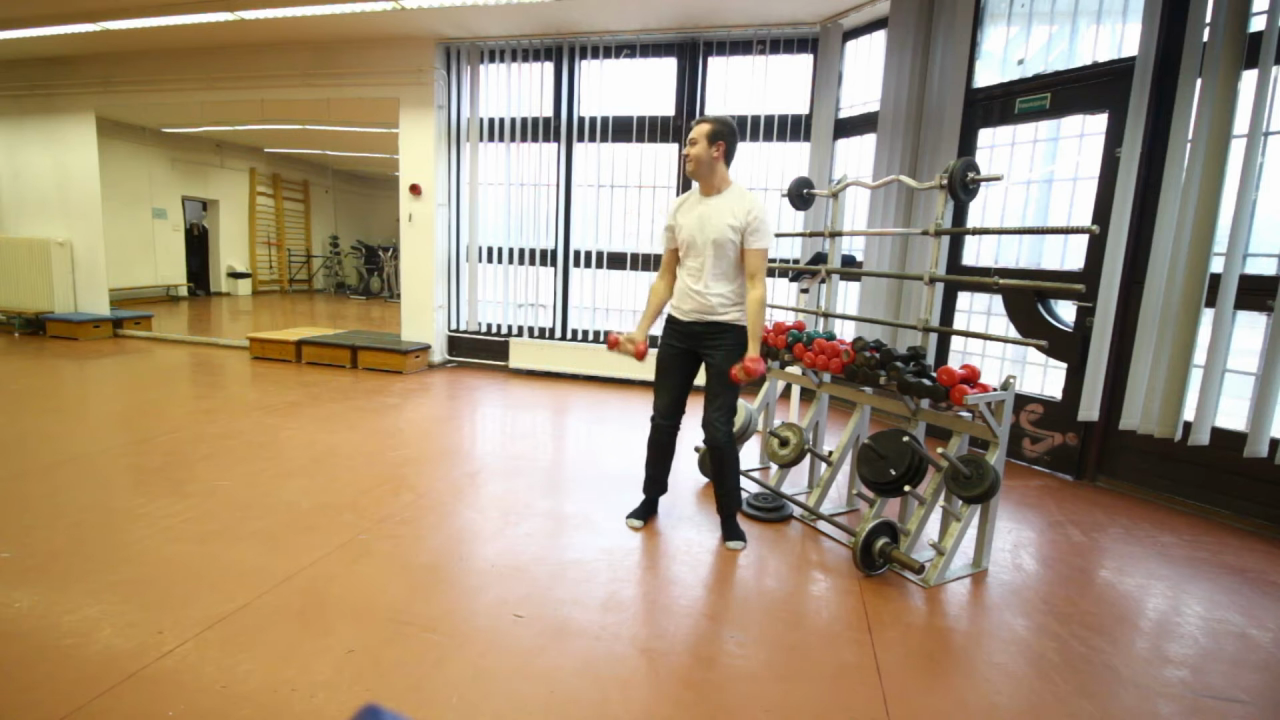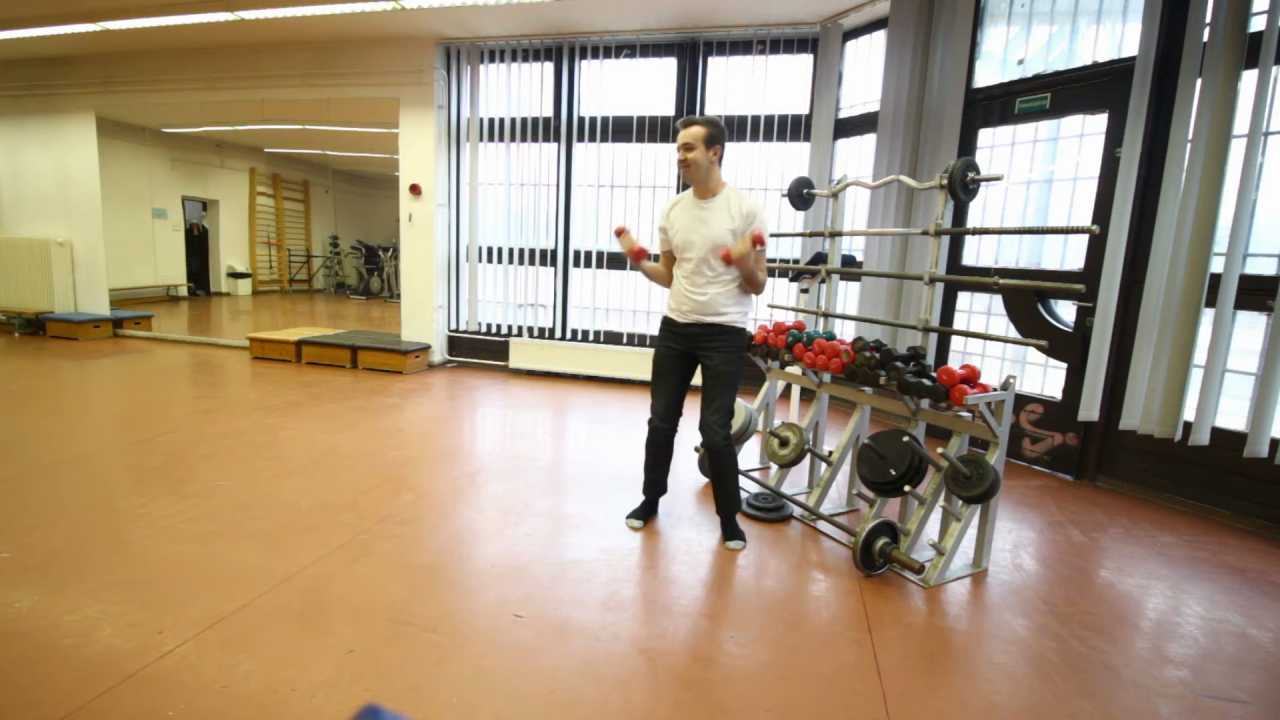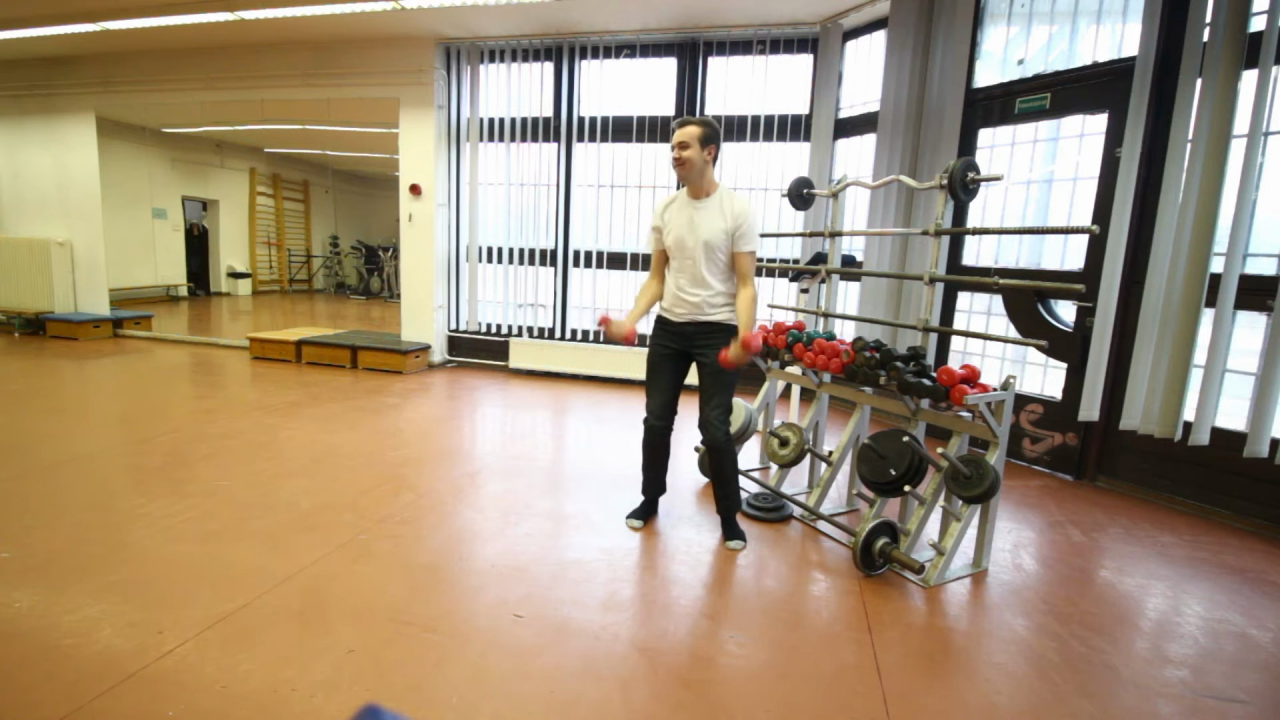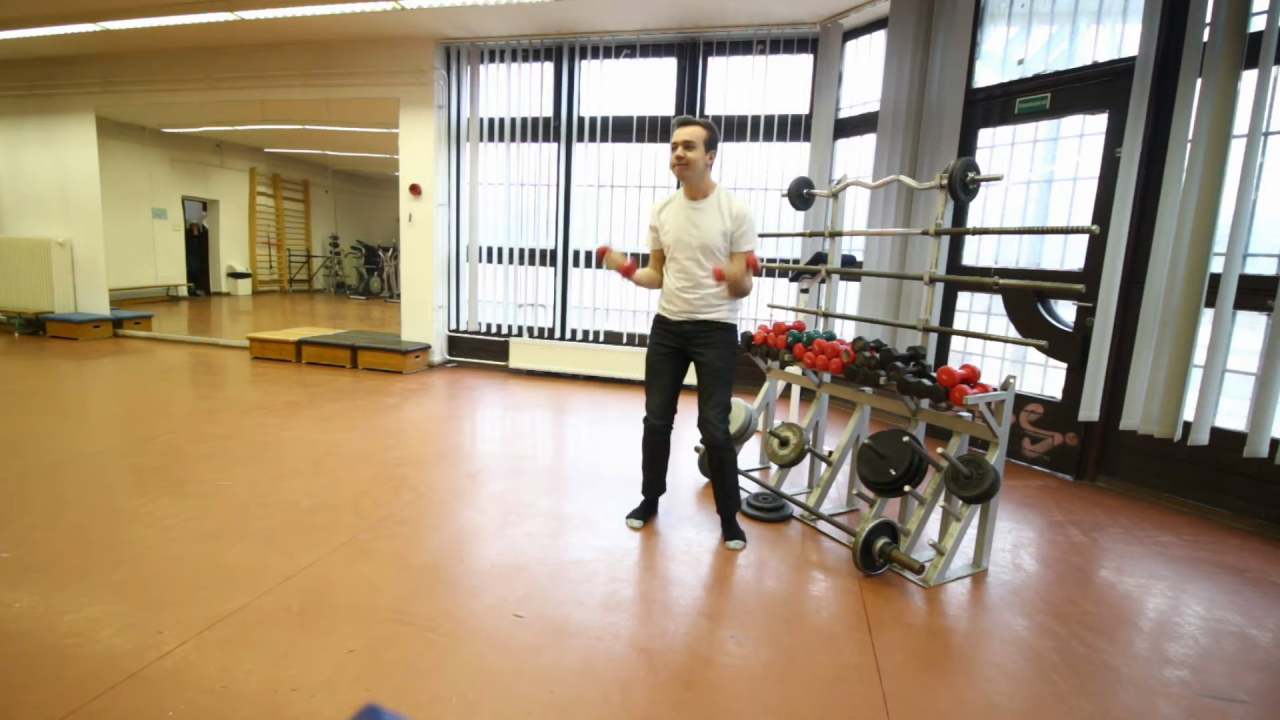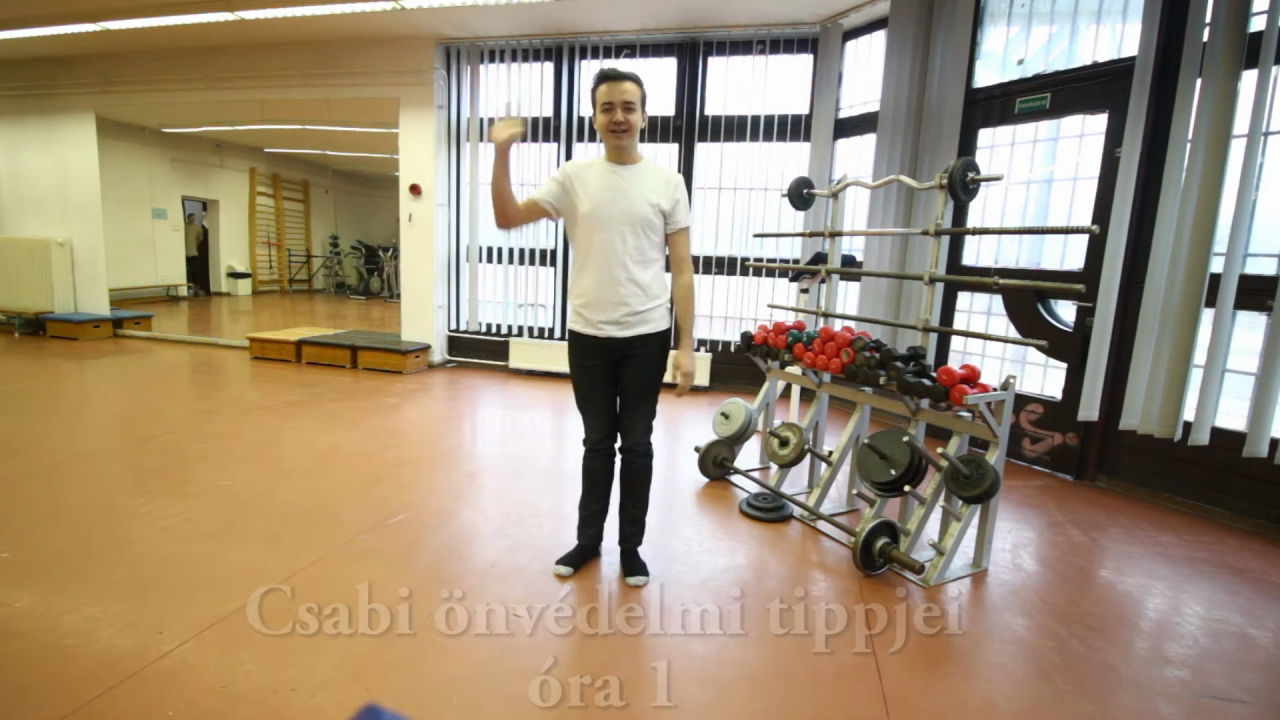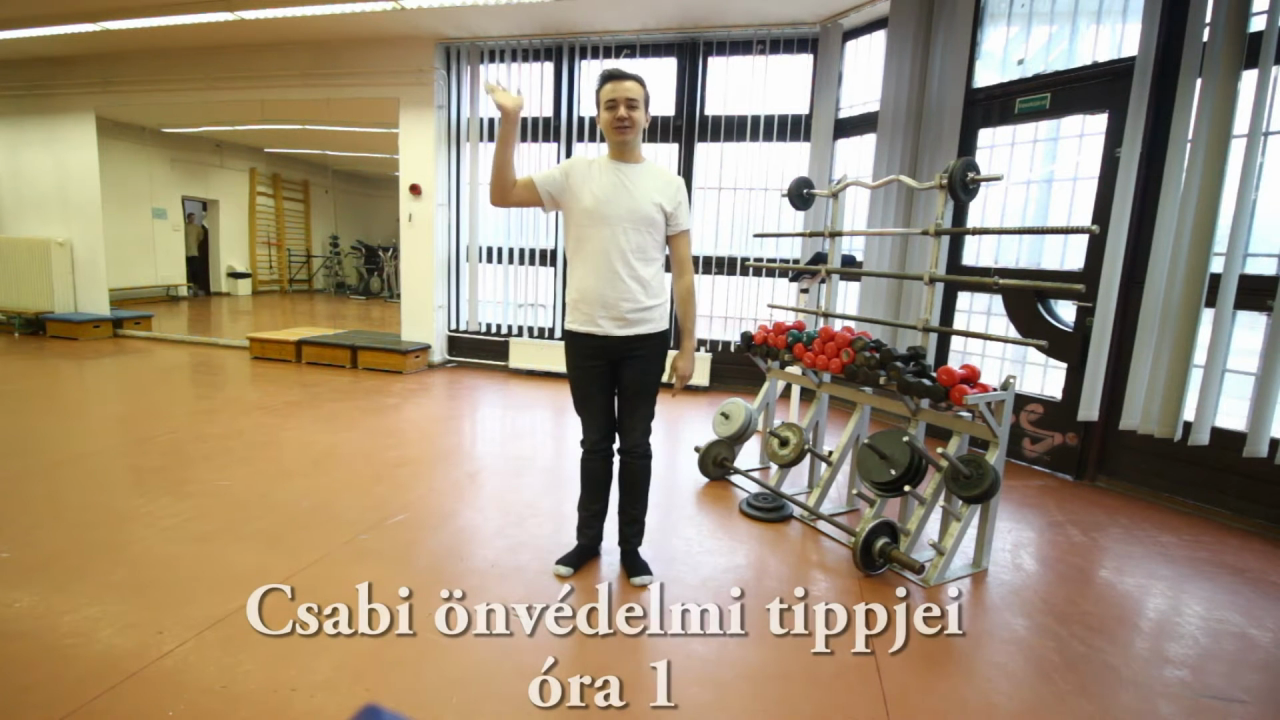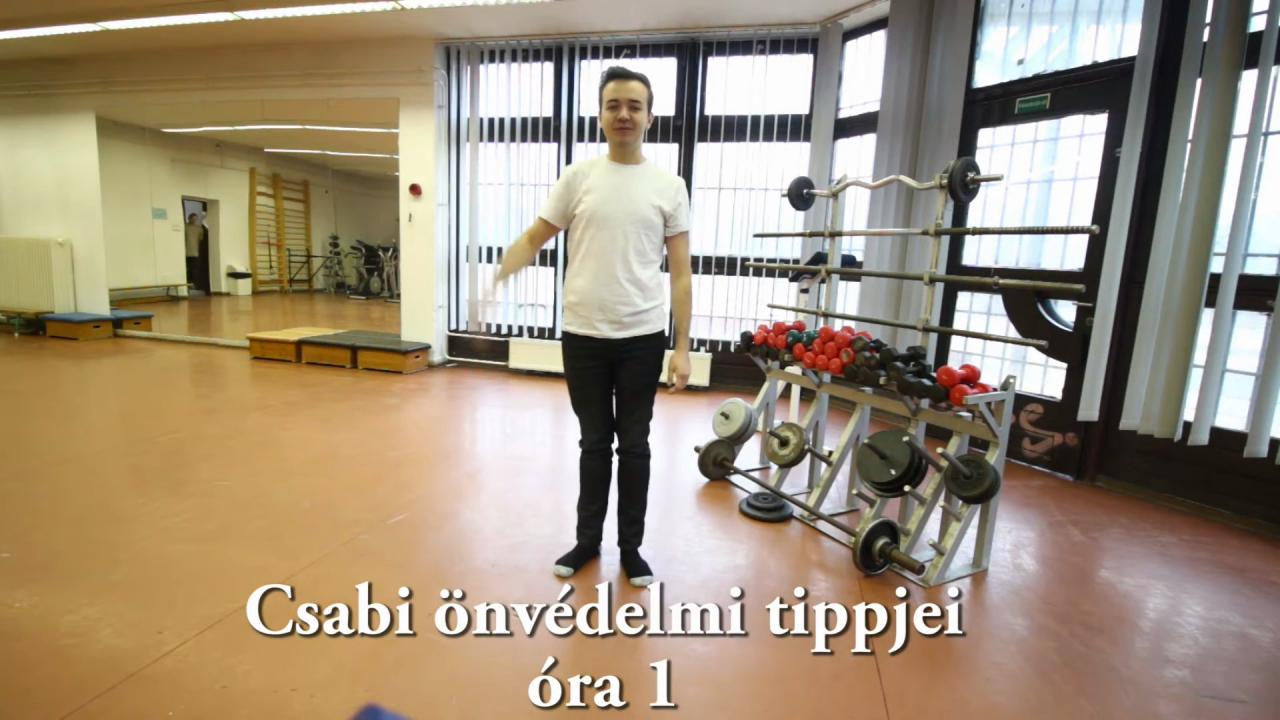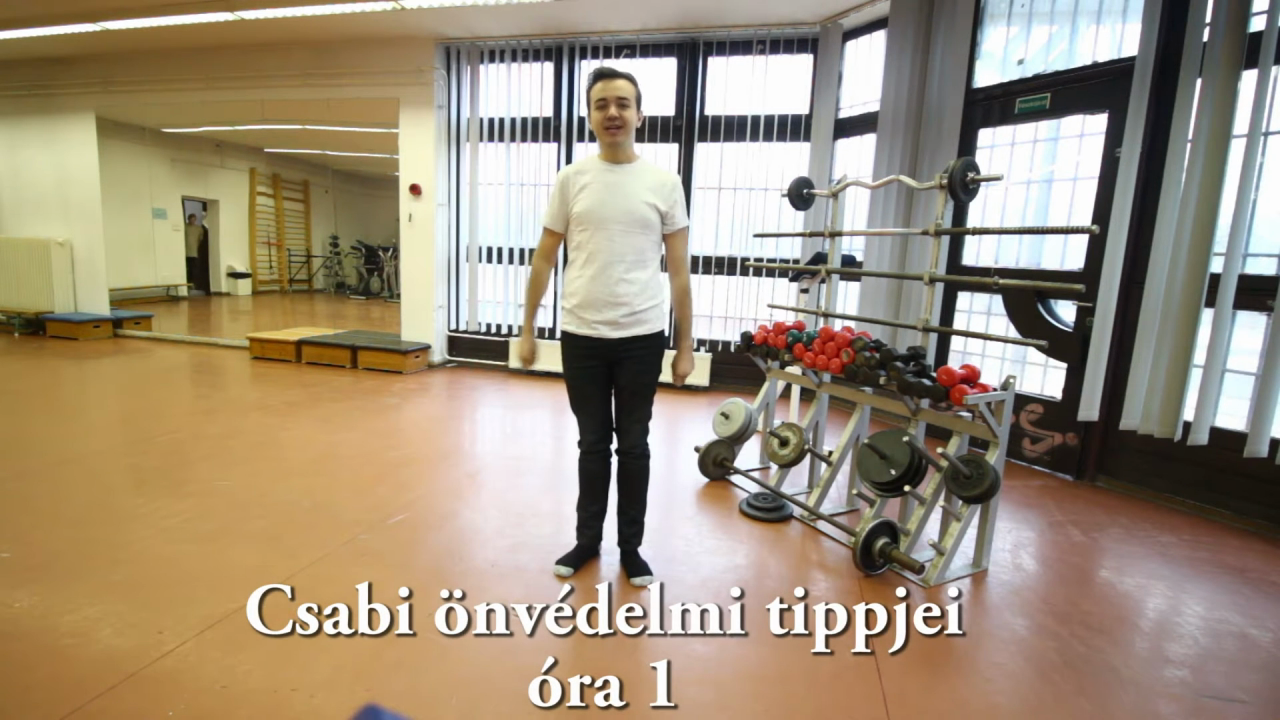
dt=0.5s
person 1, frame 1
left shoulder: (747, 208)
right shoulder: (681, 207)
left elbow: (755, 285)
right elbow: (668, 274)
left wrist: (754, 348)
right wrist: (642, 328)
left hip: (724, 332)
right hip: (679, 327)
left knee: (717, 429)
right knee: (664, 418)
left ankle: (729, 517)
right ankle: (651, 498)
person 1, frame 2
left shoulder: (744, 210)
right shoulder: (673, 210)
left elbow: (757, 287)
left wrist: (746, 262)
right wrist: (640, 260)
left hip: (723, 334)
right hip: (675, 328)
left knee: (715, 431)
right knee: (661, 420)
left ankle: (728, 517)
right ankle: (650, 499)
person 1, frame 3
left shoulder: (735, 210)
right shoulder: (666, 209)
left elbow: (745, 284)
right elbow: (658, 276)
left wrist: (744, 335)
right wrist: (632, 318)
left hip: (715, 330)
right hip: (670, 327)
left knee: (714, 428)
right knee: (657, 419)
left ankle: (729, 517)
right ankle: (650, 499)
person 1, frame 4
left shoulder: (734, 211)
right shoulder: (662, 211)
left elbow: (742, 288)
right elbow: (658, 275)
left wrist: (738, 278)
right wrist: (629, 270)
left hip: (715, 330)
right hip: (667, 326)
left knee: (713, 426)
right knee: (656, 419)
left ankle: (729, 516)
right ankle: (650, 498)
person 1, frame 5
left shoulder: (667, 182)
right shoulder: (574, 176)
left elbow: (681, 268)
right elbow: (507, 218)
left wrist: (686, 346)
right wrist: (502, 153)
left hip: (646, 336)
right hip: (588, 335)
left knee: (636, 443)
right knee: (597, 442)
left ankle: (631, 547)
right ankle: (588, 540)
person 1, frame 6
left shoulder: (669, 185)
right shoulder: (575, 174)
left elbow: (682, 271)
right elbow: (501, 194)
left wrist: (687, 347)
right wrist: (508, 124)
left hip: (646, 337)
right hip: (586, 334)
left knee: (635, 444)
right knee: (595, 442)
left ankle: (631, 546)
right ankle: (588, 539)
person 1, frame 7
left shoulder: (668, 185)
right shoulder: (578, 177)
left elbow: (679, 270)
right elbow: (534, 237)
left wrist: (682, 346)
right wrist: (498, 279)
left hip: (641, 338)
right hip: (583, 336)
left knee: (634, 445)
right knee: (593, 443)
left ankle: (631, 546)
right ankle: (587, 540)
person 1, frame 8
left shoulder: (663, 183)
right shoulder: (571, 180)
left elbow: (678, 267)
right elbow: (544, 258)
left wrist: (686, 343)
right wrist: (527, 328)
left hip: (640, 337)
right hip: (582, 336)
left knee: (632, 444)
right knee: (593, 442)
left ankle: (631, 547)
right ankle: (587, 540)
